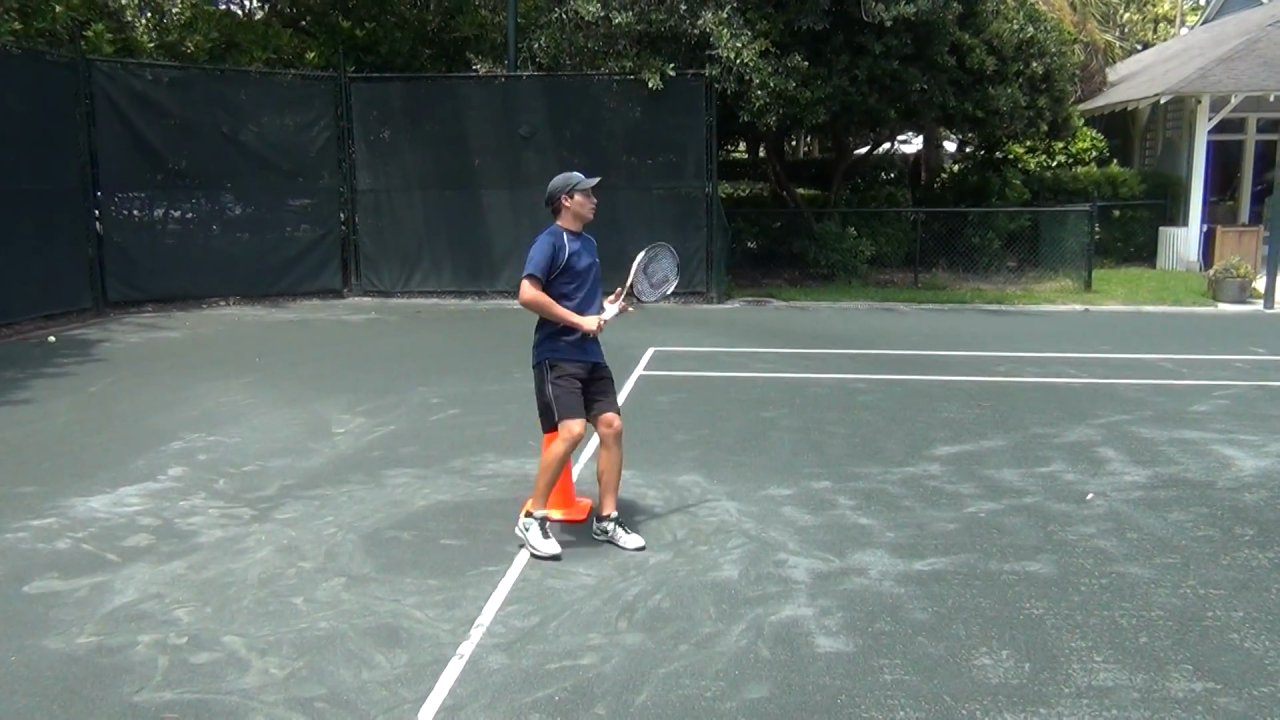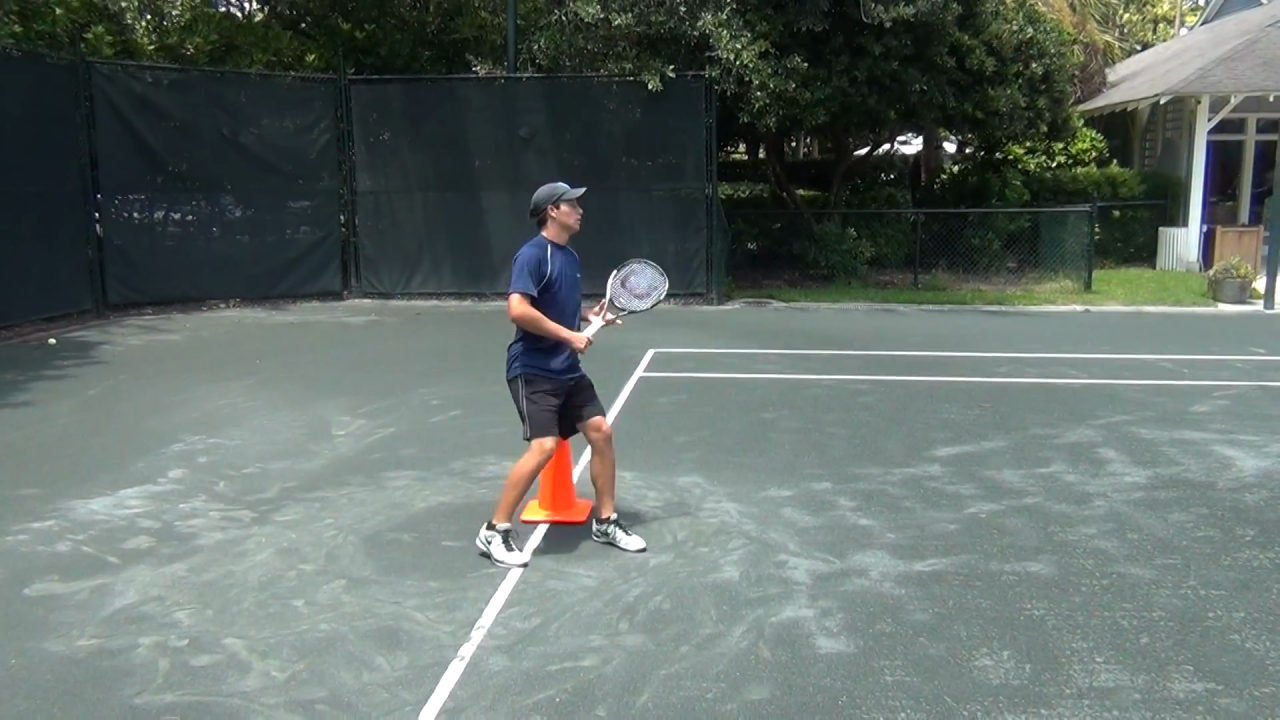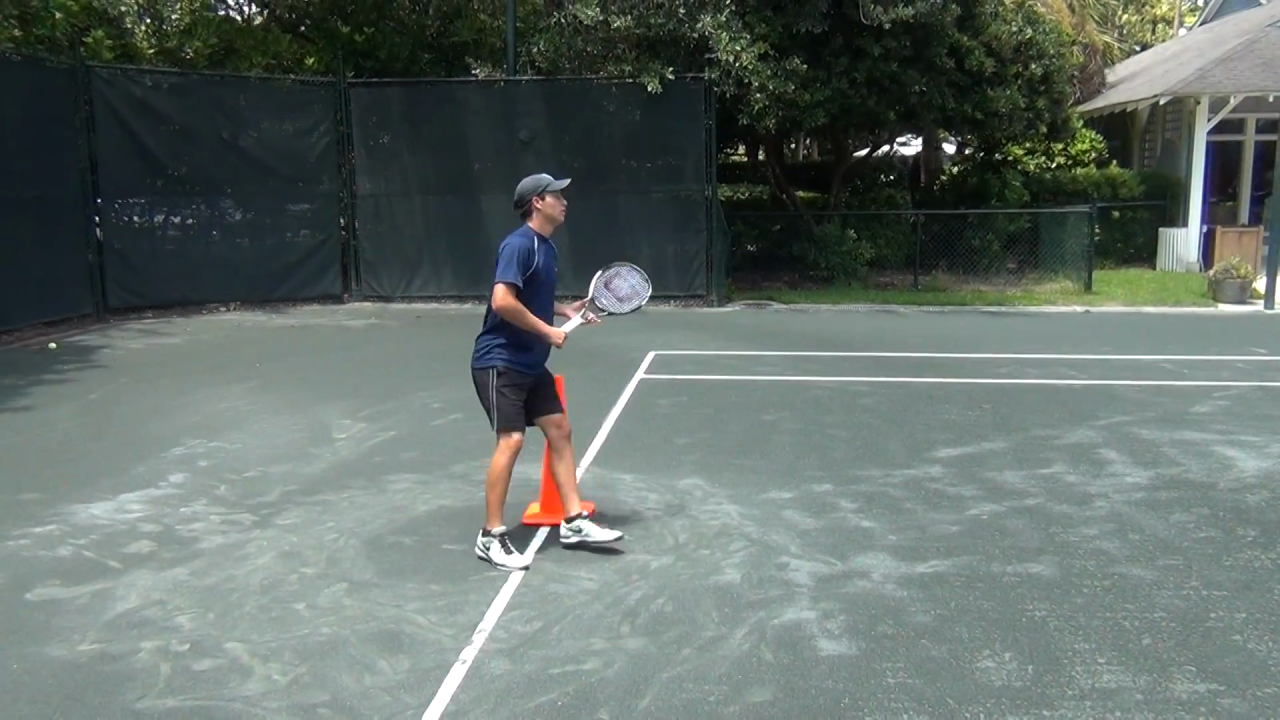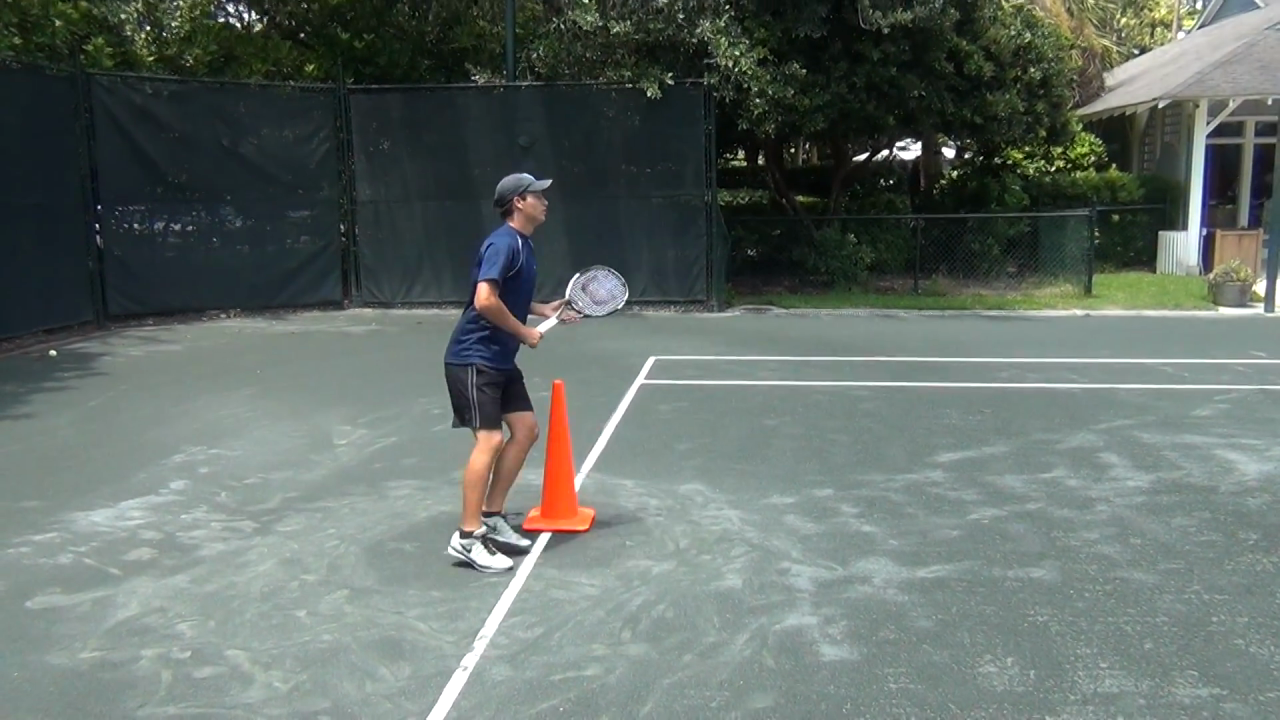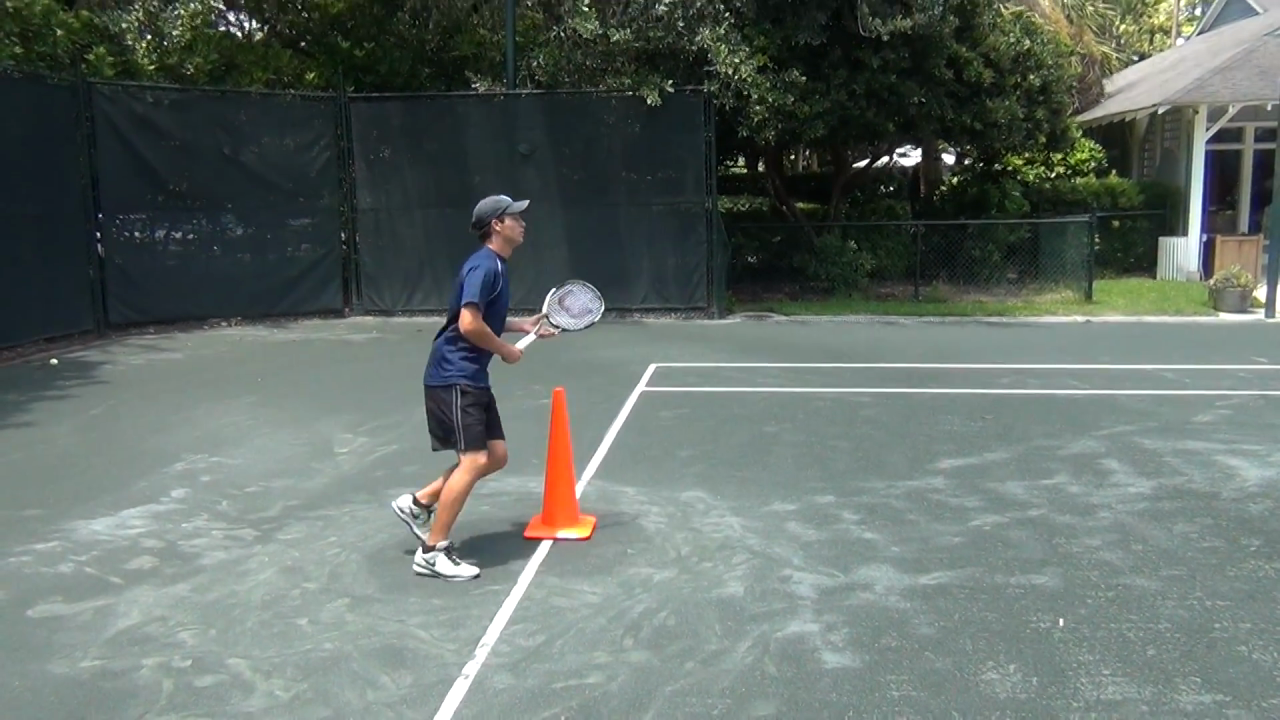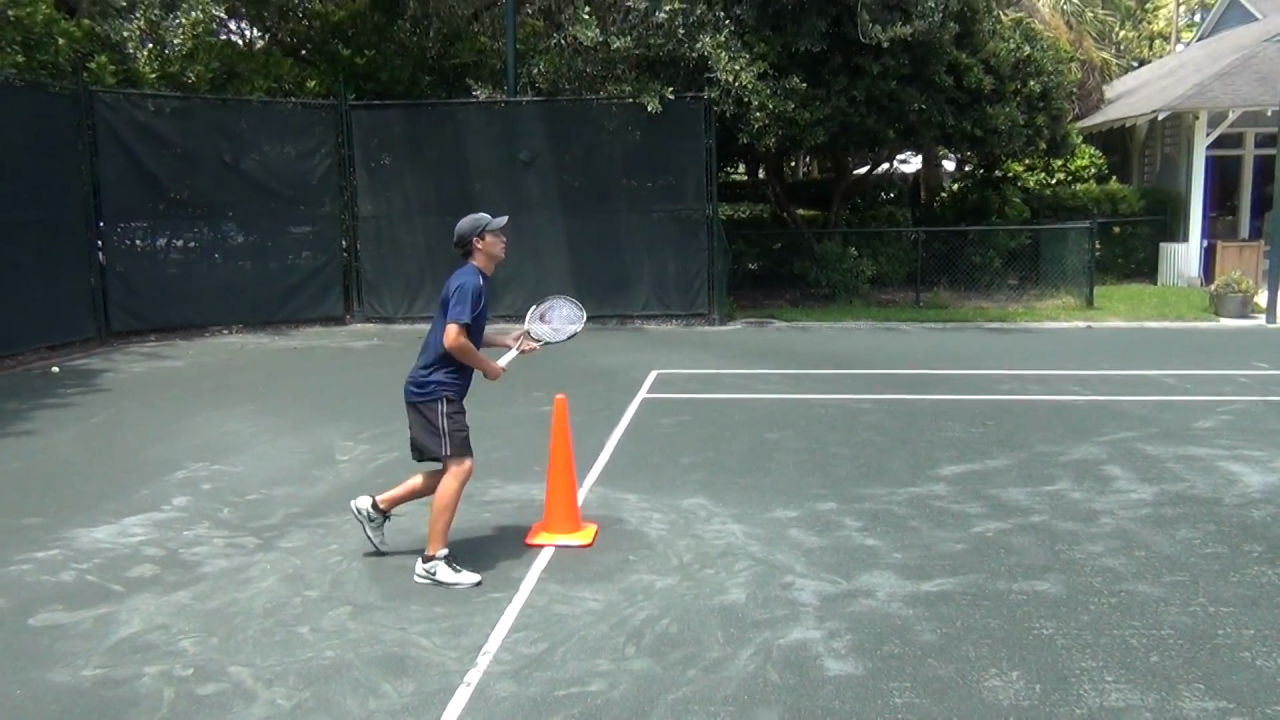
dt=0.1s
person 1, frame 1
left shoulder: (588, 243)
right shoulder: (549, 242)
right elbow: (528, 295)
left wrist: (607, 302)
right wrist: (578, 321)
left hip: (589, 356)
right hip: (556, 356)
left knee: (611, 428)
right knee: (570, 432)
left ankle: (606, 518)
right ankle: (533, 517)
person 1, frame 2
left shoulder: (570, 256)
right shoulder: (532, 255)
right elbow: (518, 311)
left wrist: (590, 315)
right wrist: (568, 336)
left hip: (567, 369)
right hip: (533, 369)
left knee: (601, 432)
right knee: (543, 447)
left ankle: (605, 521)
right ankle: (496, 530)
person 1, frame 3
left shoulder: (547, 245)
right shoulder: (518, 245)
right elbow: (502, 302)
left wrist: (569, 310)
right wrist: (548, 332)
left hip: (530, 363)
right hip: (499, 360)
left knee: (560, 431)
right knee: (512, 441)
left ankle: (575, 520)
right ankle: (491, 535)
person 1, frame 4
left shoulder: (524, 245)
right shoulder: (503, 243)
right elbow: (485, 300)
left wrist: (545, 309)
right wrist: (523, 332)
left hip: (501, 360)
right hip: (475, 358)
left knee: (526, 430)
right knee: (490, 440)
left ankle: (492, 515)
right ankle: (467, 536)
person 1, frame 5
left shoulder: (497, 265)
right shoulder: (484, 267)
right elbow: (469, 325)
left wrist: (526, 325)
right wrist: (506, 351)
left hip: (468, 377)
right hip: (455, 377)
left knee: (496, 455)
right knee: (477, 459)
left ankle: (418, 504)
right ankle: (432, 551)
person 1, frame 6
left shoulder: (476, 281)
right shoulder: (469, 282)
right elbow: (452, 341)
left wrist: (506, 341)
right wrist: (487, 367)
left hip: (441, 389)
right hip: (435, 389)
left knee: (453, 470)
right knee: (459, 467)
left ankle: (375, 506)
right ankle: (433, 559)
